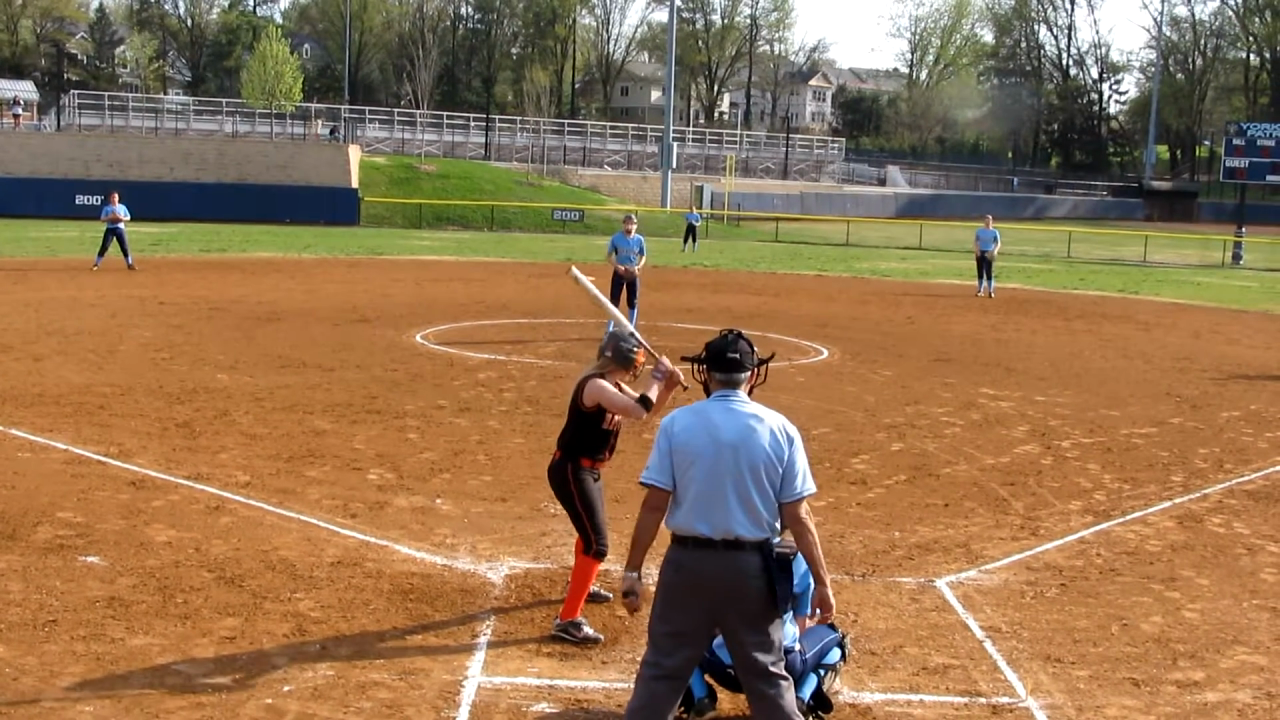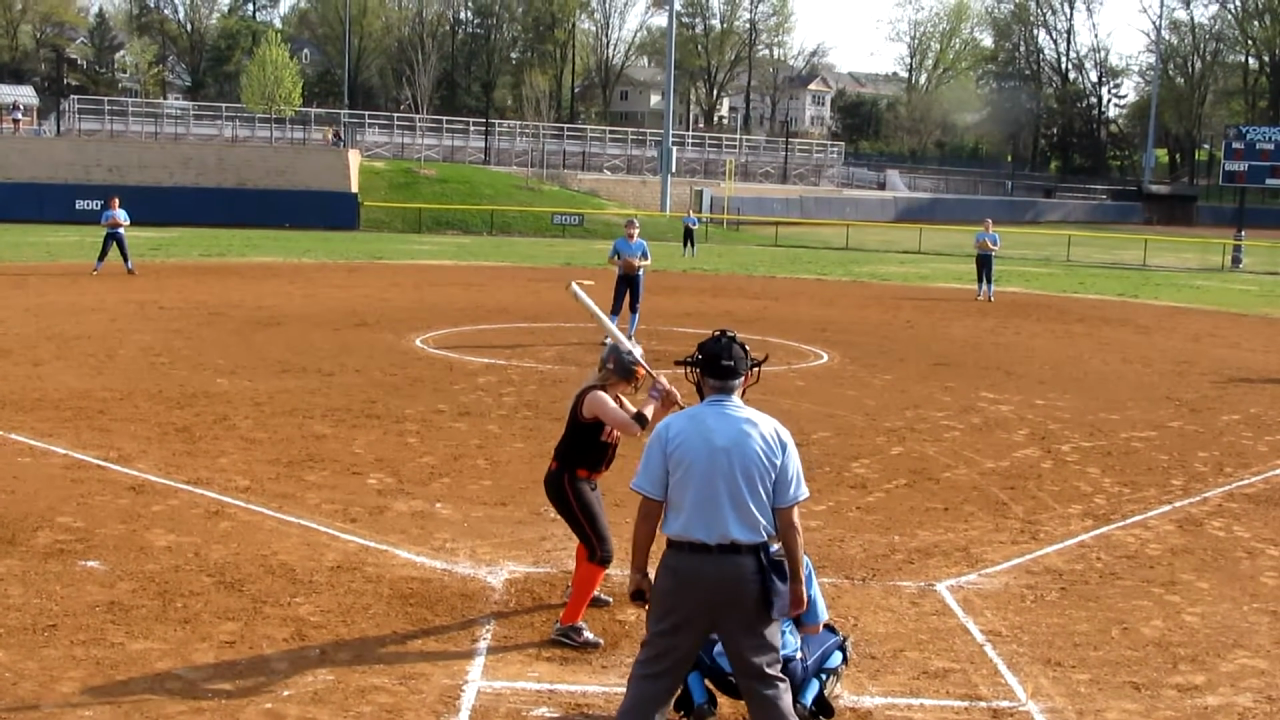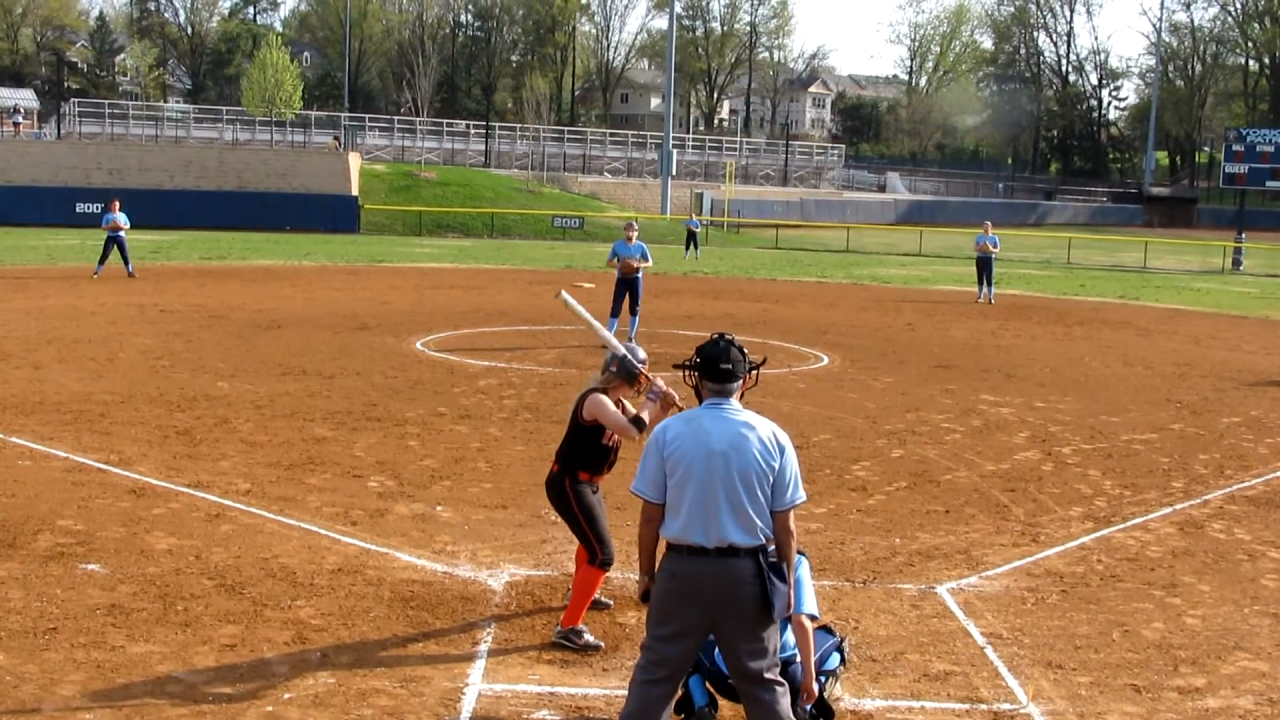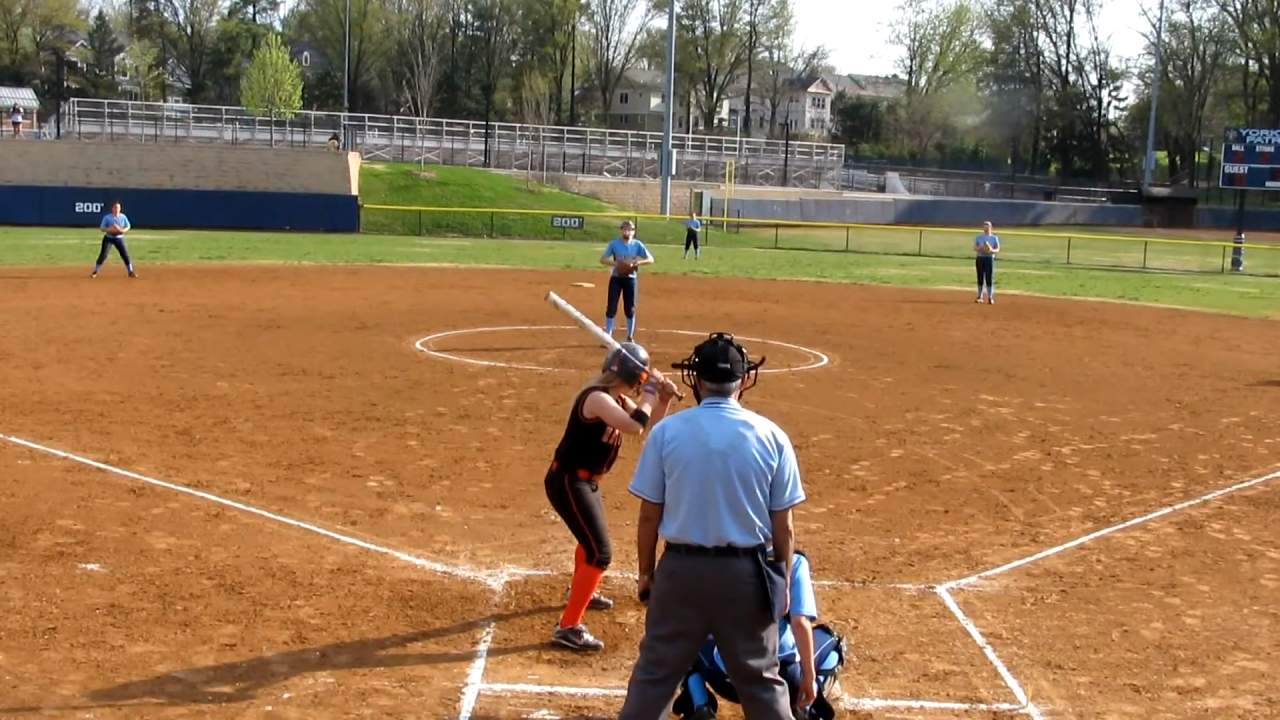
dt=1s
person 1, frame 1
left shoulder: (677, 423)
right shoulder: (780, 428)
left elbow: (654, 504)
right elbow: (797, 515)
left wrist: (632, 570)
right wrist: (821, 580)
left hip: (688, 561)
right hip: (752, 565)
left knee: (662, 668)
right knee: (766, 672)
person 1, frame 2
left shoulder: (671, 429)
right shoulder: (773, 433)
left elbow: (649, 512)
right elbow: (788, 521)
left wrist: (638, 571)
right wrist: (796, 578)
left hip: (683, 565)
right hip: (747, 568)
left knee: (656, 668)
right knee: (763, 675)
person 1, frame 3
left shoulder: (668, 432)
right shoulder: (772, 437)
left elbow: (651, 516)
right elbow: (784, 526)
left wrist: (646, 573)
right wrist: (787, 581)
left hip: (682, 568)
right hip: (747, 572)
left knee: (656, 671)
right knee: (761, 677)
person 1, frame 4
left shoulder: (666, 431)
right shoulder: (770, 436)
left elbow: (649, 516)
right elbow: (783, 526)
left wrist: (646, 572)
right wrist: (782, 580)
left hip: (681, 568)
right hip: (745, 572)
left knee: (655, 672)
right knee: (760, 678)
person 2, frame 1
left shoulder: (613, 386)
right shoulder: (596, 385)
left elbow: (646, 407)
right elbow: (639, 410)
left wrist: (667, 385)
right wrist: (657, 378)
left hip: (586, 470)
right hip: (571, 471)
left knee: (591, 530)
right knee: (596, 544)
left ankle: (580, 585)
right ankle: (568, 619)
person 2, frame 2
left shoulder: (612, 399)
right shoulder: (596, 397)
left elbow: (647, 423)
right elbow: (633, 428)
left wrist: (665, 404)
right wrist: (654, 395)
left hip: (582, 480)
right hip: (568, 481)
left knee: (593, 534)
right knee: (601, 550)
left ankle: (579, 590)
right ankle: (568, 624)
person 2, frame 3
left shoulder: (615, 401)
right shoulder: (596, 400)
left elbow: (646, 427)
right elbow: (632, 432)
left wrist: (663, 406)
right wrist: (651, 398)
left hip: (585, 482)
right hip: (569, 484)
left knee: (593, 538)
right knee: (602, 554)
left ankle: (580, 593)
right ankle: (568, 627)
person 2, frame 4
left shoulder: (615, 399)
right shoulder: (597, 398)
left elbow: (648, 422)
right elbow: (634, 427)
left wrist: (663, 398)
right wrist: (650, 391)
left hip: (584, 481)
right hip: (568, 482)
left knee: (592, 538)
right knee: (600, 553)
left ankle: (580, 592)
right ankle: (567, 627)
